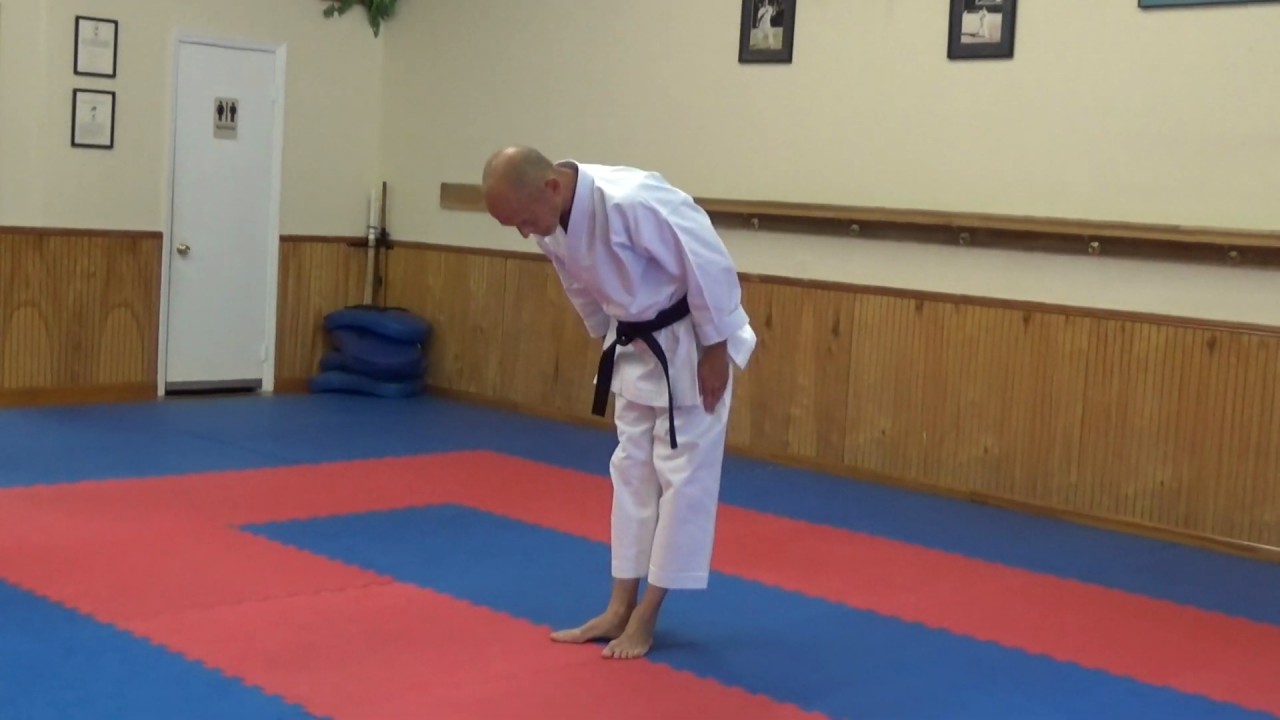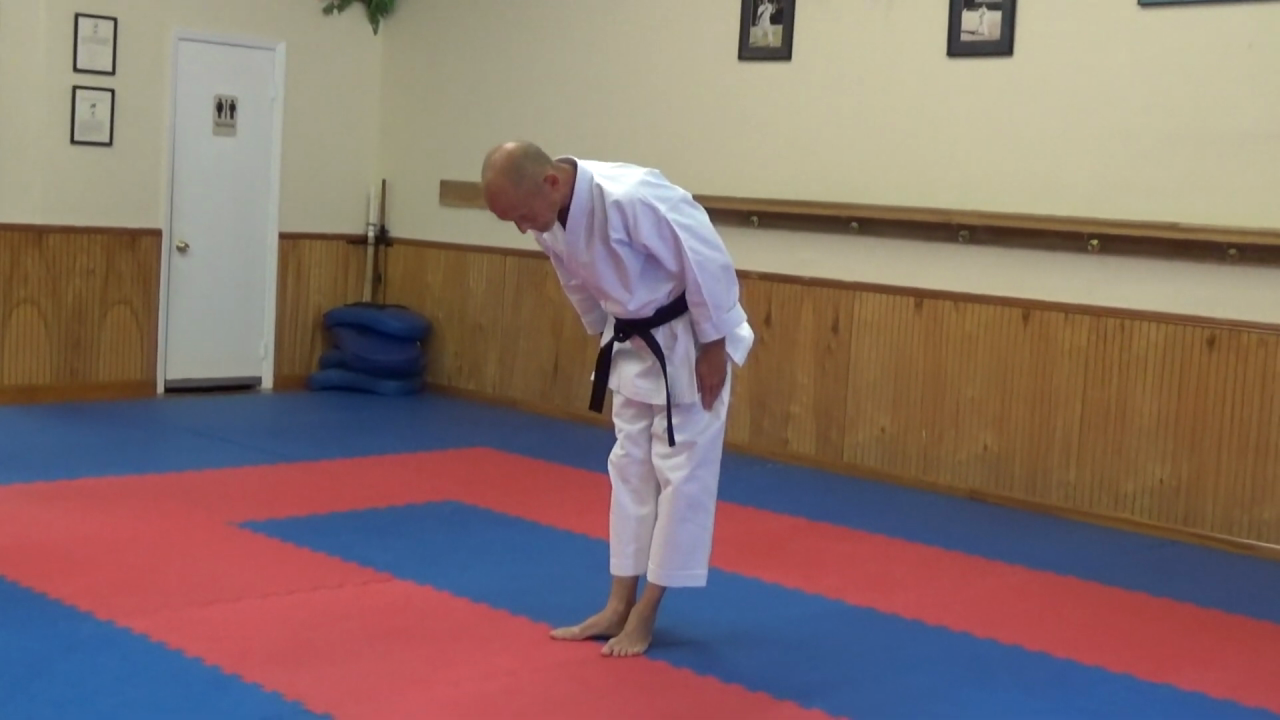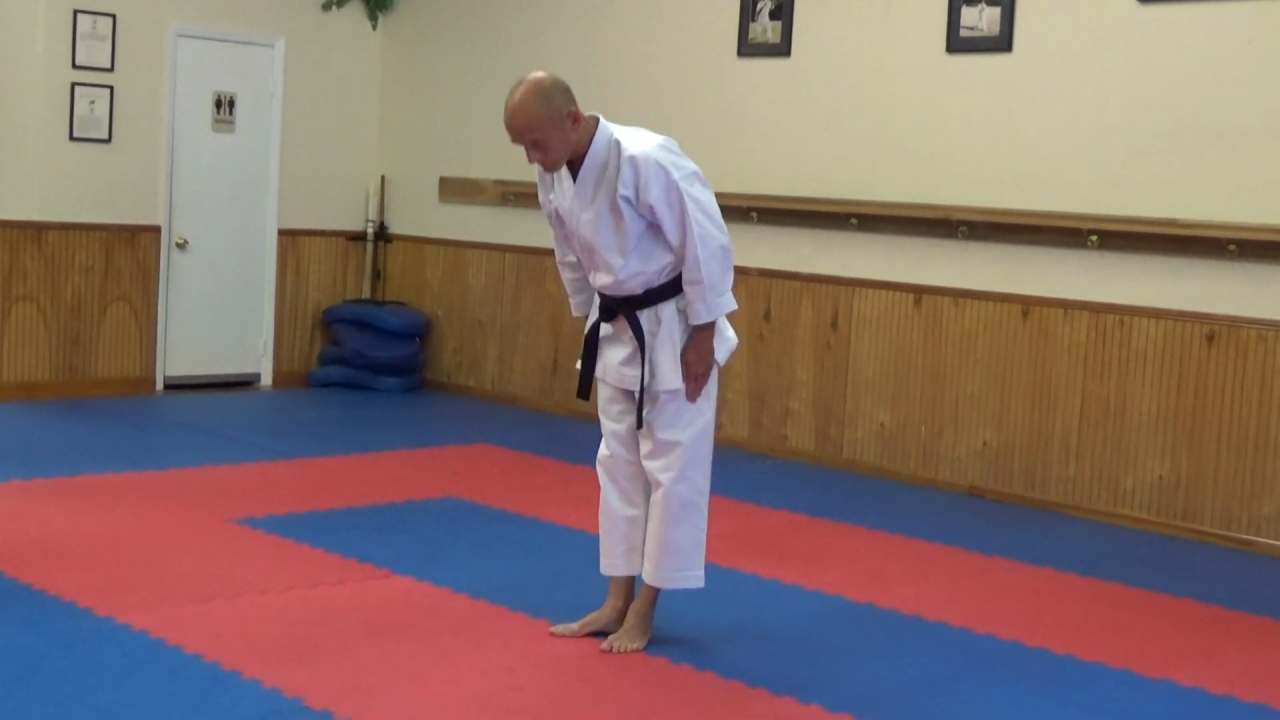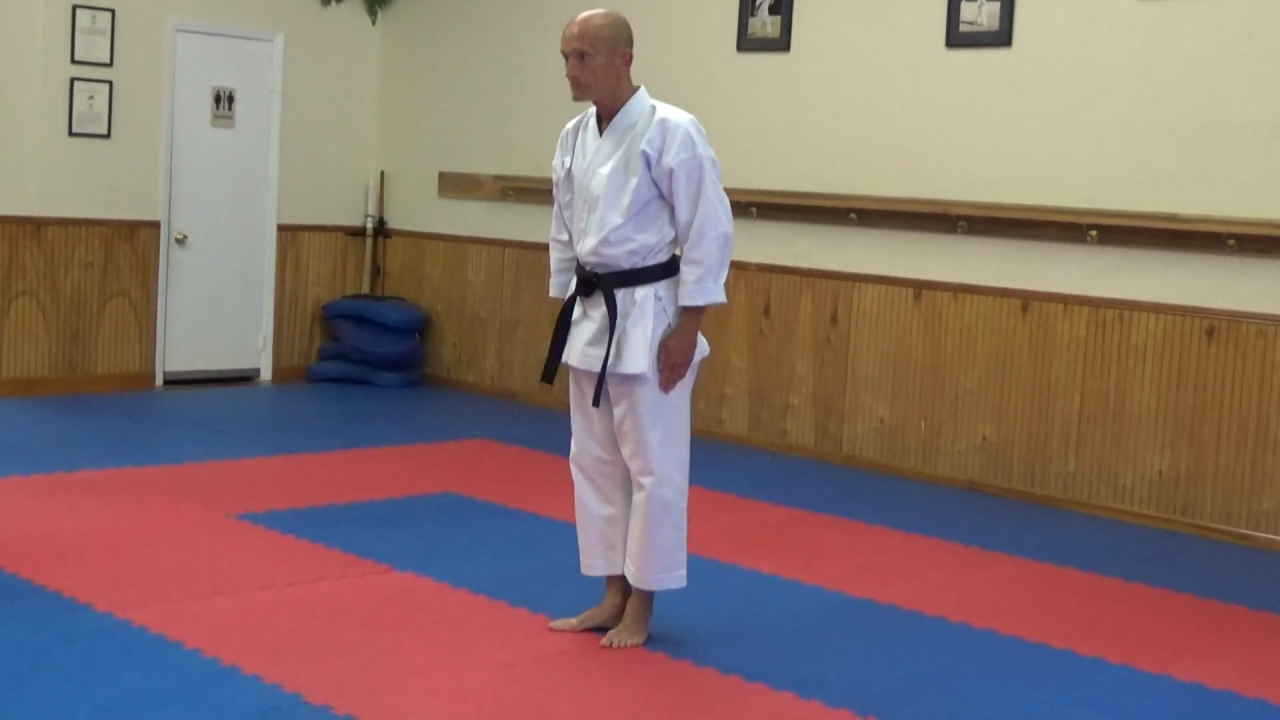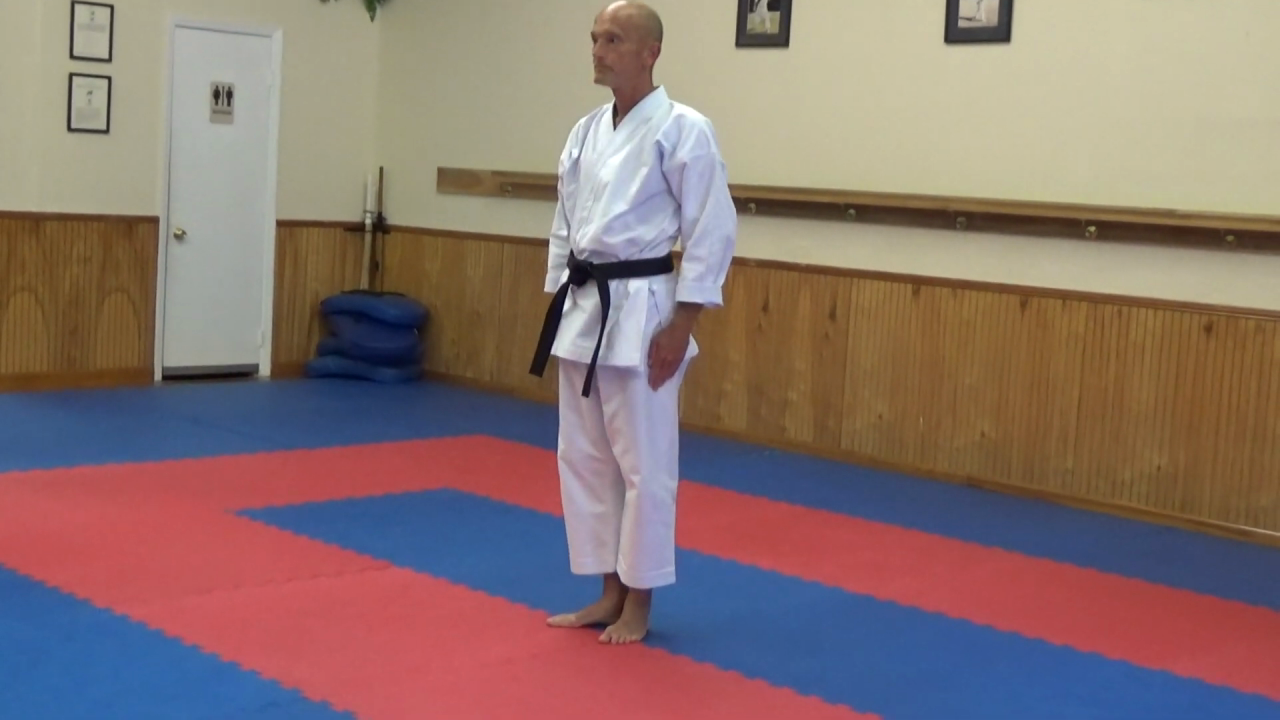
dt=0.5s
person 1, frame 1
left shoulder: (631, 200)
right shoulder: (550, 219)
left elbow: (709, 265)
left wrist: (715, 352)
right wrist: (613, 344)
left hip: (692, 339)
right hip: (637, 344)
left knee: (683, 472)
right knee: (632, 469)
left ankle: (646, 616)
right ankle: (620, 608)
person 1, frame 2
left shoulder: (631, 197)
right shoulder: (549, 214)
left elbow: (707, 263)
left wrist: (711, 350)
right wrist: (610, 340)
left hip: (689, 337)
right hip: (634, 341)
left knee: (681, 469)
right knee: (630, 467)
left ankle: (645, 613)
right ankle: (619, 604)
person 1, frame 3
left shoulder: (646, 160)
right shoulder: (554, 175)
left elbow: (707, 245)
left wrist: (701, 338)
right wrist: (594, 324)
left hip: (675, 328)
right hip: (618, 331)
left knee: (672, 467)
right knee: (618, 464)
left ankle: (644, 609)
right ankle: (617, 601)
person 1, frame 4
left shoulder: (671, 131)
right shoulder: (573, 137)
left elbow: (709, 232)
left wrist: (685, 328)
right wrist: (570, 310)
left hip: (648, 316)
right hip: (590, 314)
left knee: (652, 465)
right knee: (595, 461)
left ankle: (640, 606)
right ankle: (612, 596)
person 1, frame 5
left shoulder: (684, 129)
right shoulder: (585, 131)
left elbow: (713, 232)
left wrist: (681, 326)
right wrist: (561, 303)
left hip: (640, 309)
right hip: (581, 308)
left knee: (642, 462)
right knee: (583, 457)
left ankle: (638, 602)
right ankle: (609, 592)
